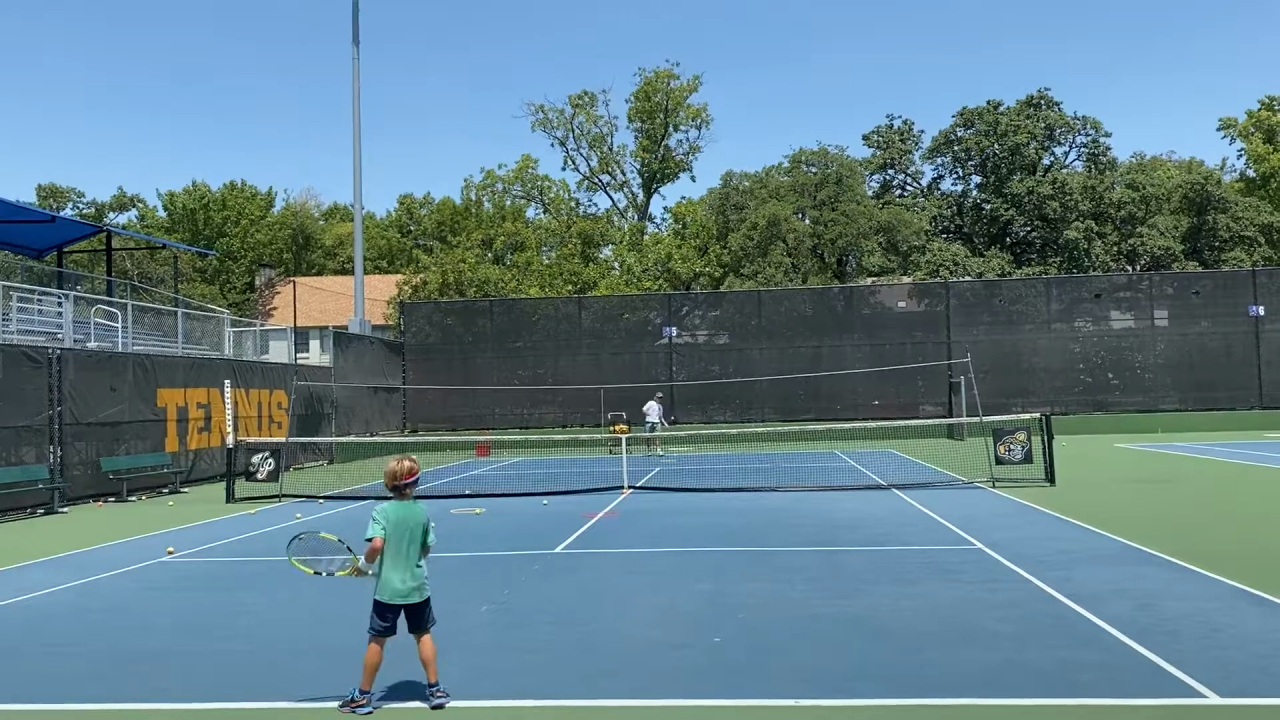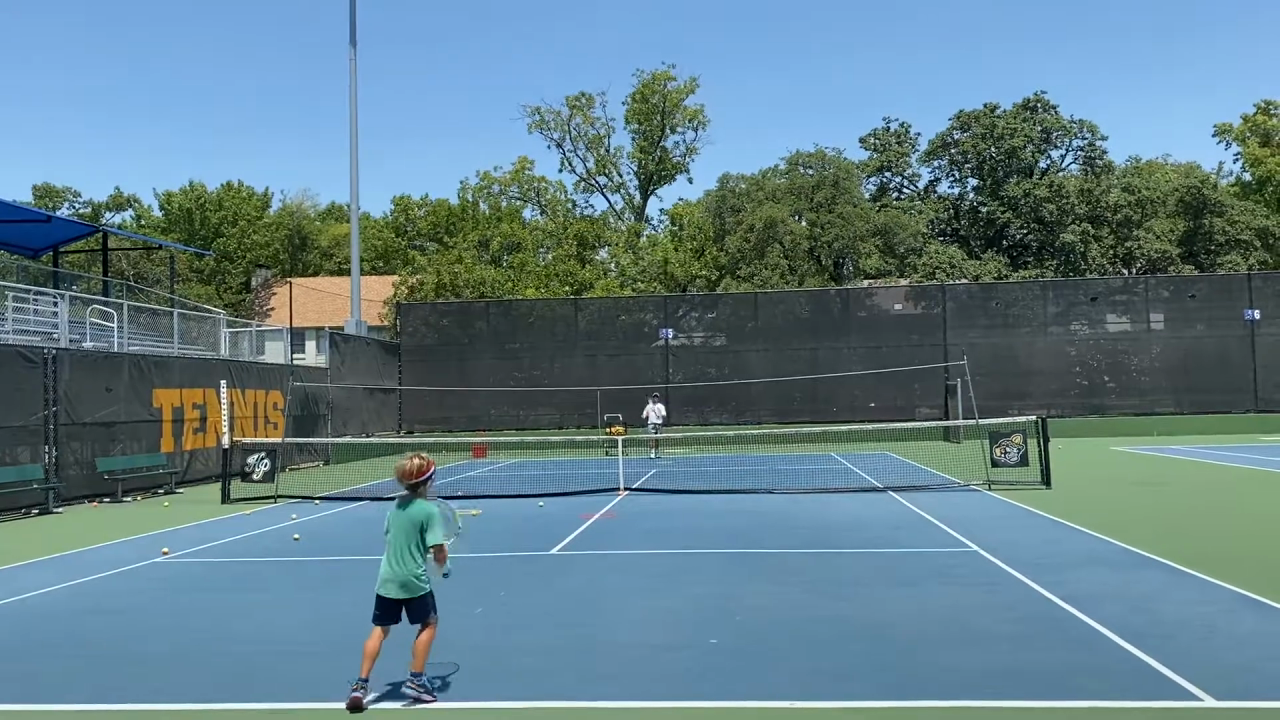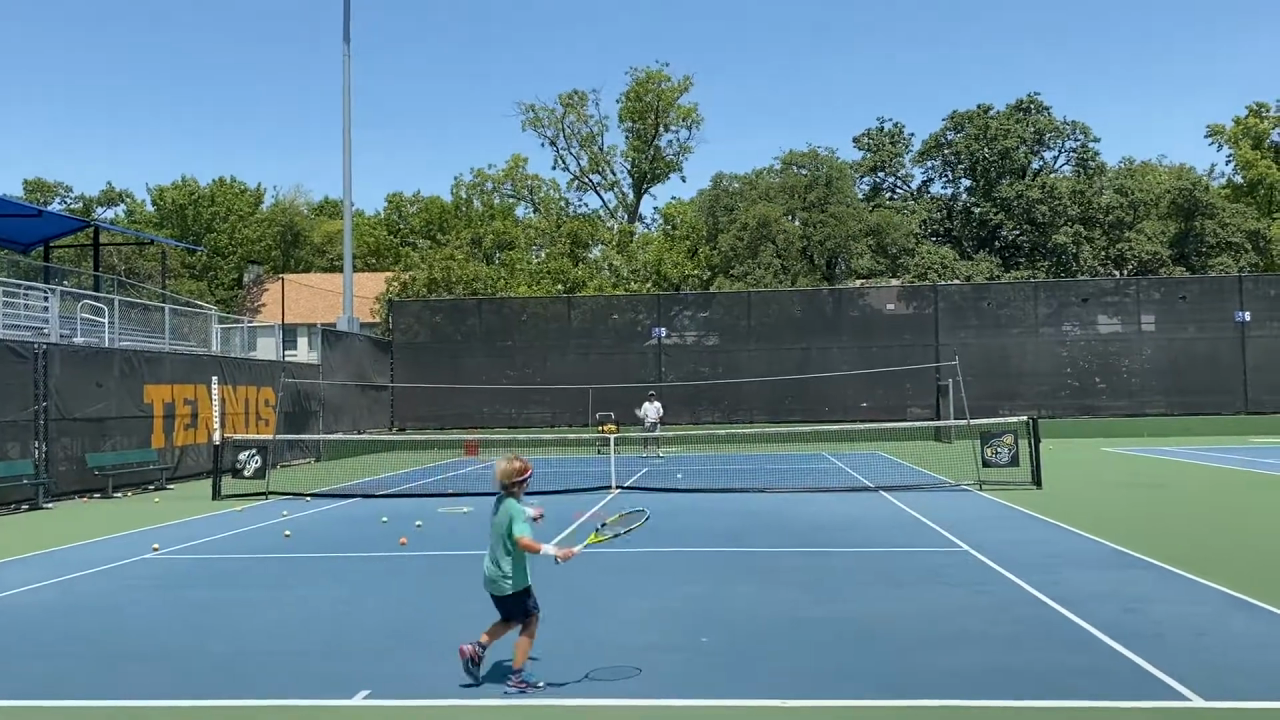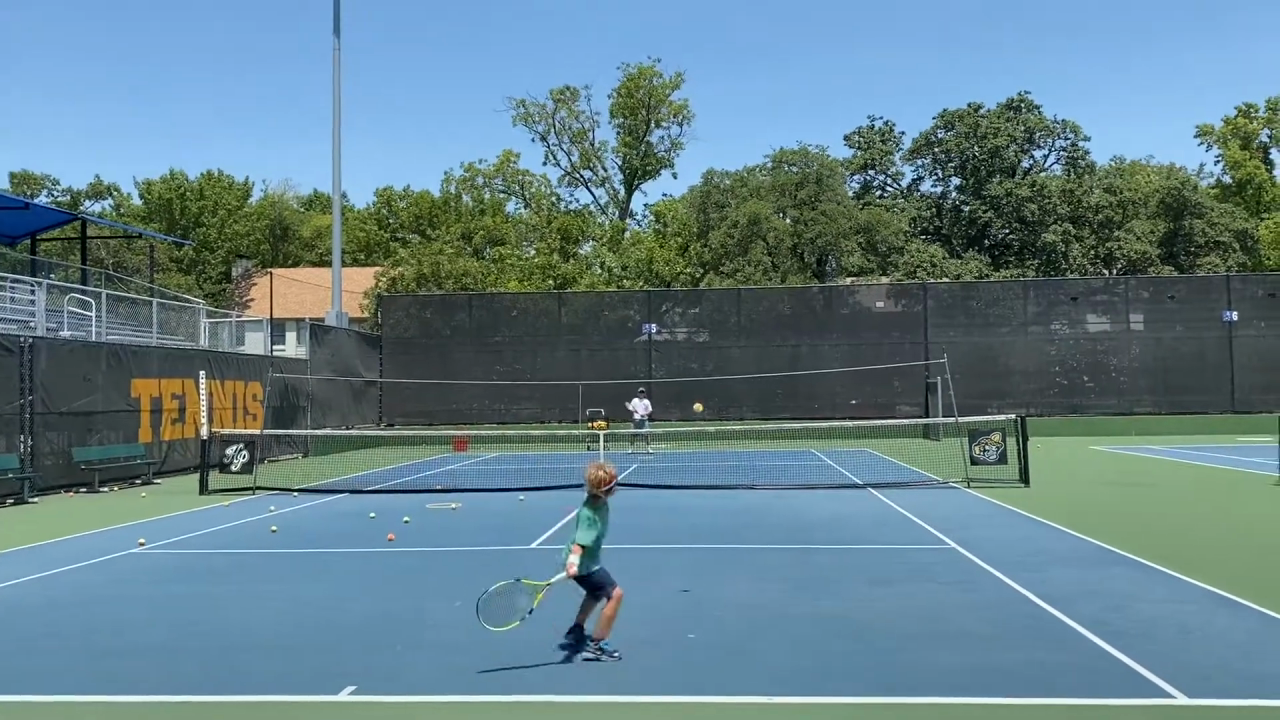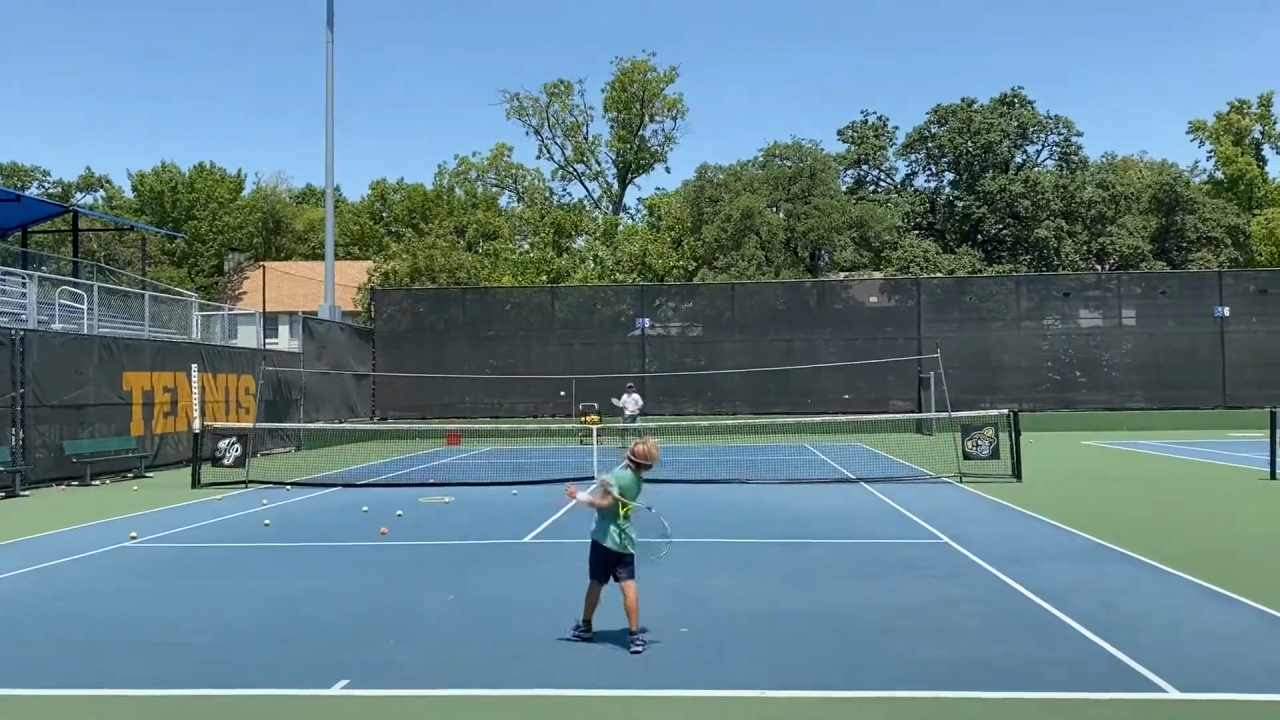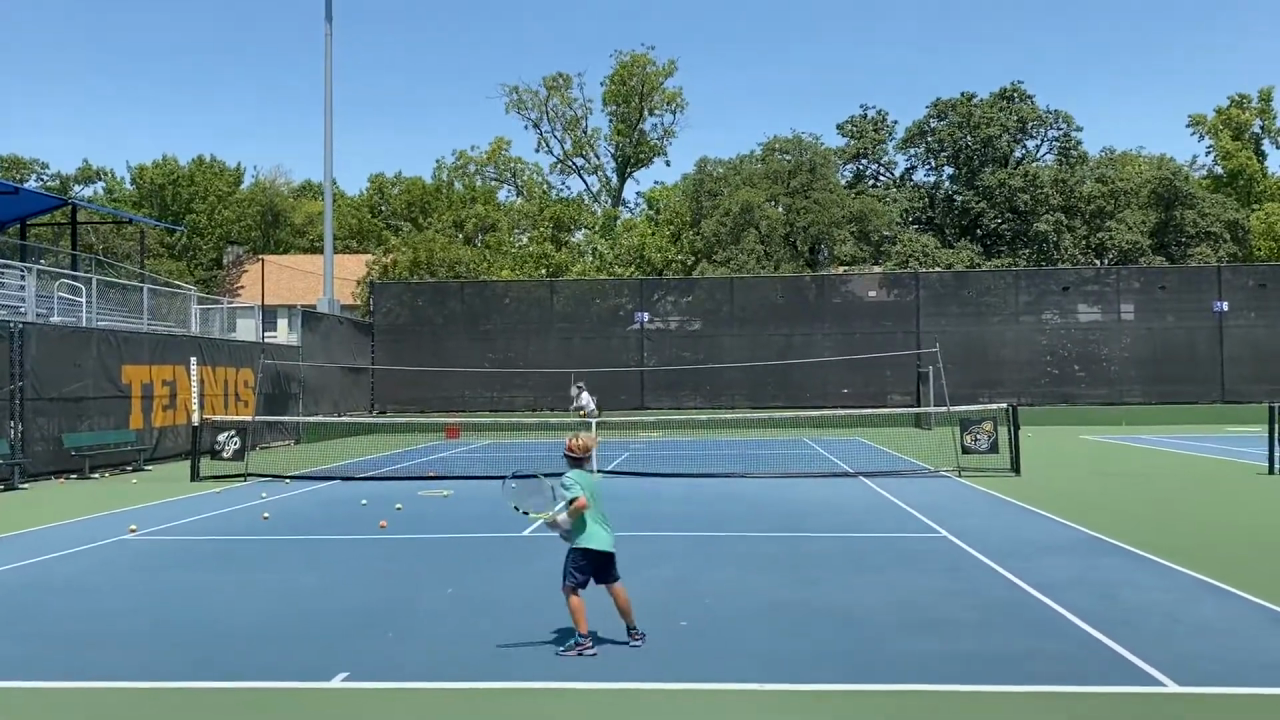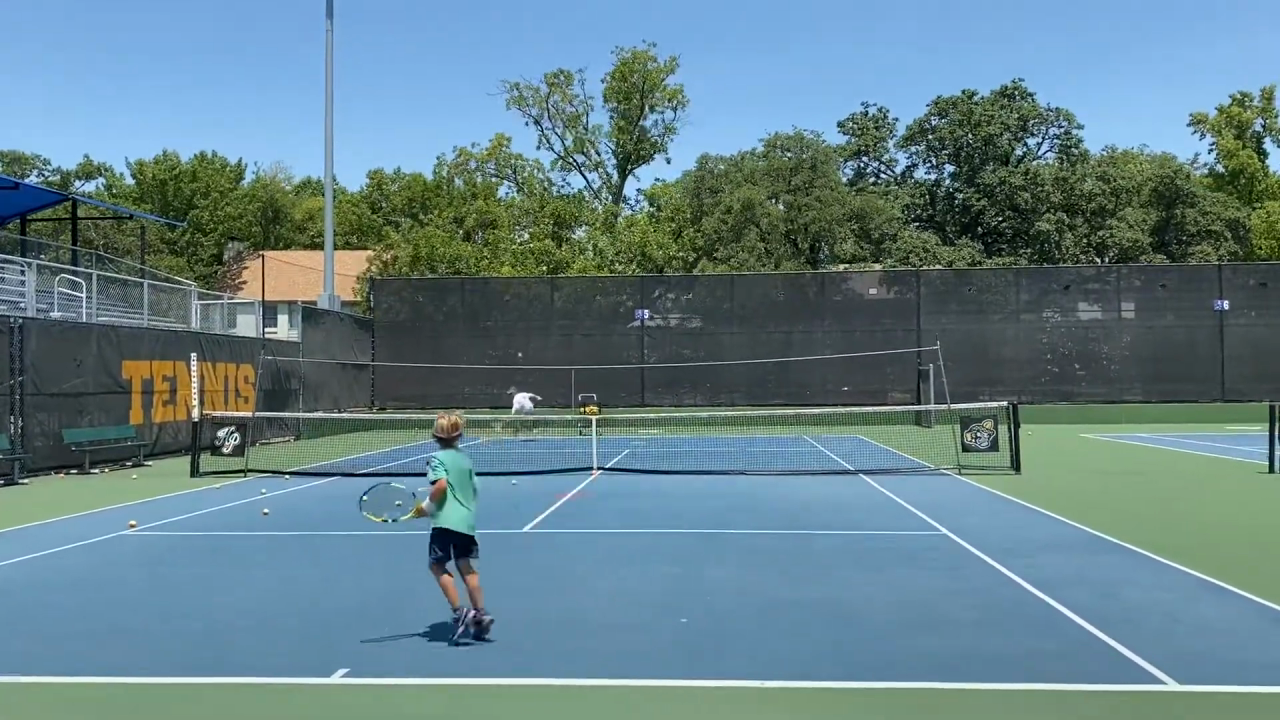
dt=0.7s
person 1, frame 1
left shoulder: (381, 511)
right shoulder: (423, 512)
left elbow: (376, 546)
right elbow: (426, 550)
left wrist: (364, 565)
left hip: (388, 588)
right hip: (418, 587)
left knee: (377, 641)
right knee: (423, 636)
left ankle: (363, 696)
right ankle: (435, 690)
person 1, frame 2
left shoulder: (397, 504)
right shoulder: (429, 510)
right elbow: (438, 552)
right wrist: (442, 563)
left hip: (388, 579)
right hip: (415, 582)
left knee: (380, 630)
right knee: (429, 624)
left ankle: (360, 686)
right ankle: (415, 680)
person 1, frame 3
left shoulder: (499, 502)
right shoulder: (515, 510)
right elbow: (523, 541)
left wrist: (530, 512)
right wrist: (552, 550)
left hip: (493, 575)
right hip: (511, 579)
left knee: (511, 618)
right knee: (530, 620)
left ankle: (476, 648)
right ankle: (519, 678)
person 1, frame 4
left shoulder: (598, 501)
right shoulder: (590, 515)
right elbow: (579, 544)
right wrist: (573, 562)
left hip: (588, 563)
right hip: (585, 565)
left knee: (598, 592)
right knee: (615, 594)
left ankle: (577, 630)
right ankle: (596, 645)
person 1, frame 5
left shoulder: (618, 476)
right shoulder: (638, 482)
left elbow: (604, 503)
right elbow: (614, 495)
left wrist: (579, 496)
right wrist: (606, 485)
left hip: (604, 538)
right hip: (625, 541)
left knee: (595, 583)
right knee: (628, 586)
left ankle: (584, 627)
right ankle: (635, 636)
person 1, frame 6
left shoulder: (569, 478)
right shoulder: (591, 478)
left elbow: (581, 503)
left wrist: (560, 520)
right wrist: (565, 526)
left hip: (585, 543)
right hip: (605, 540)
left knee: (570, 589)
right knee: (614, 586)
left ankle: (584, 640)
right ankle: (634, 632)
person 1, frame 7
left shoulder: (438, 458)
right shoulder: (466, 458)
left elbow: (441, 485)
right elbow: (474, 490)
left wrist: (426, 507)
left hip: (448, 522)
right hip: (469, 522)
left knee: (438, 567)
right knee: (466, 567)
left ankle: (460, 612)
right ankle: (479, 614)
